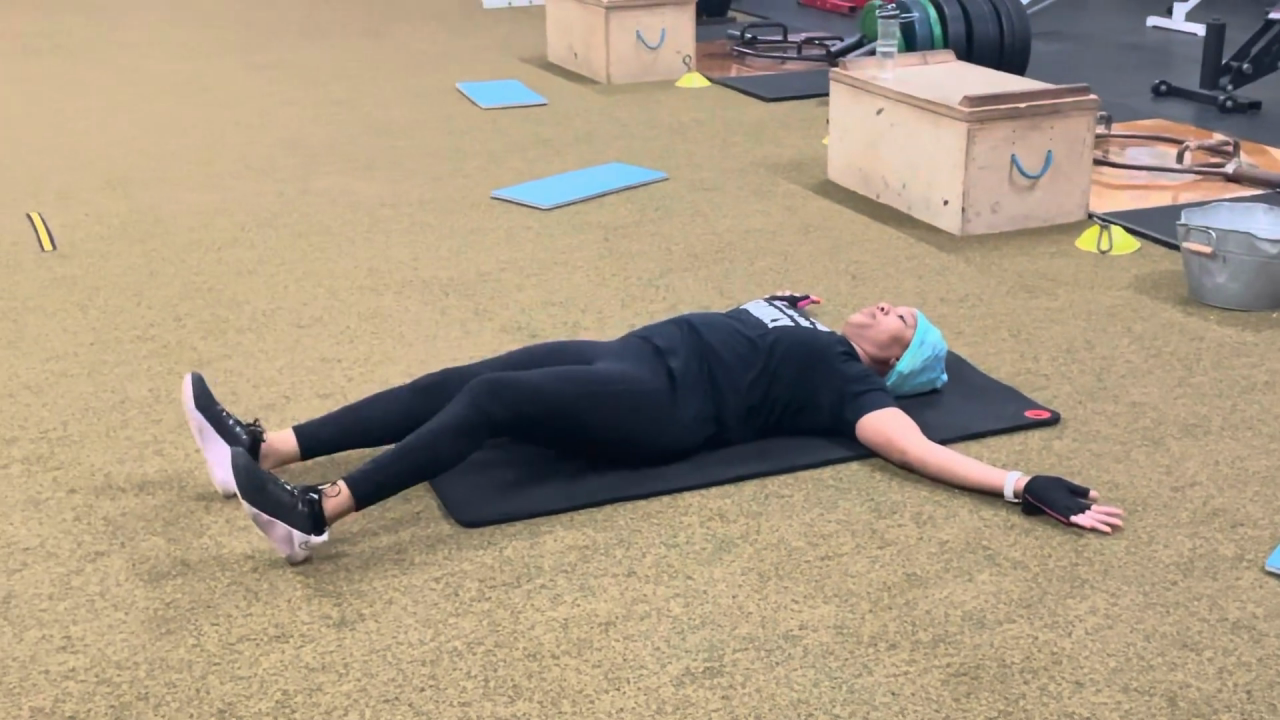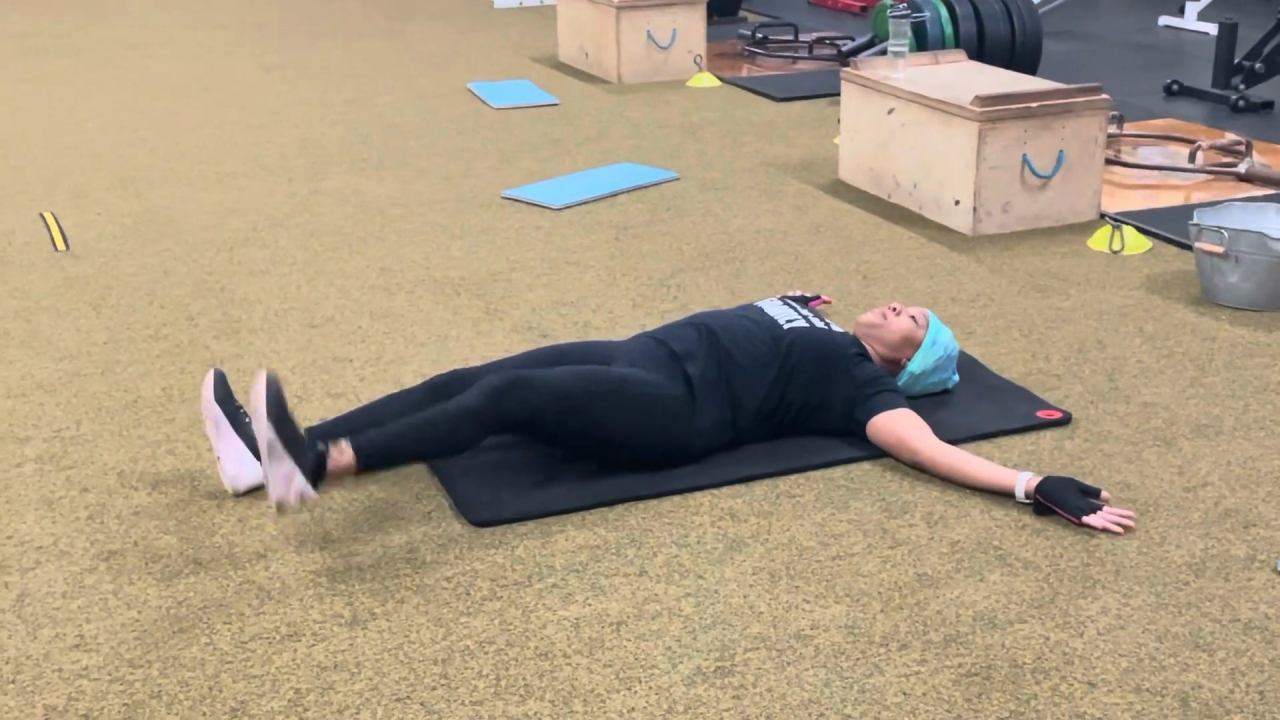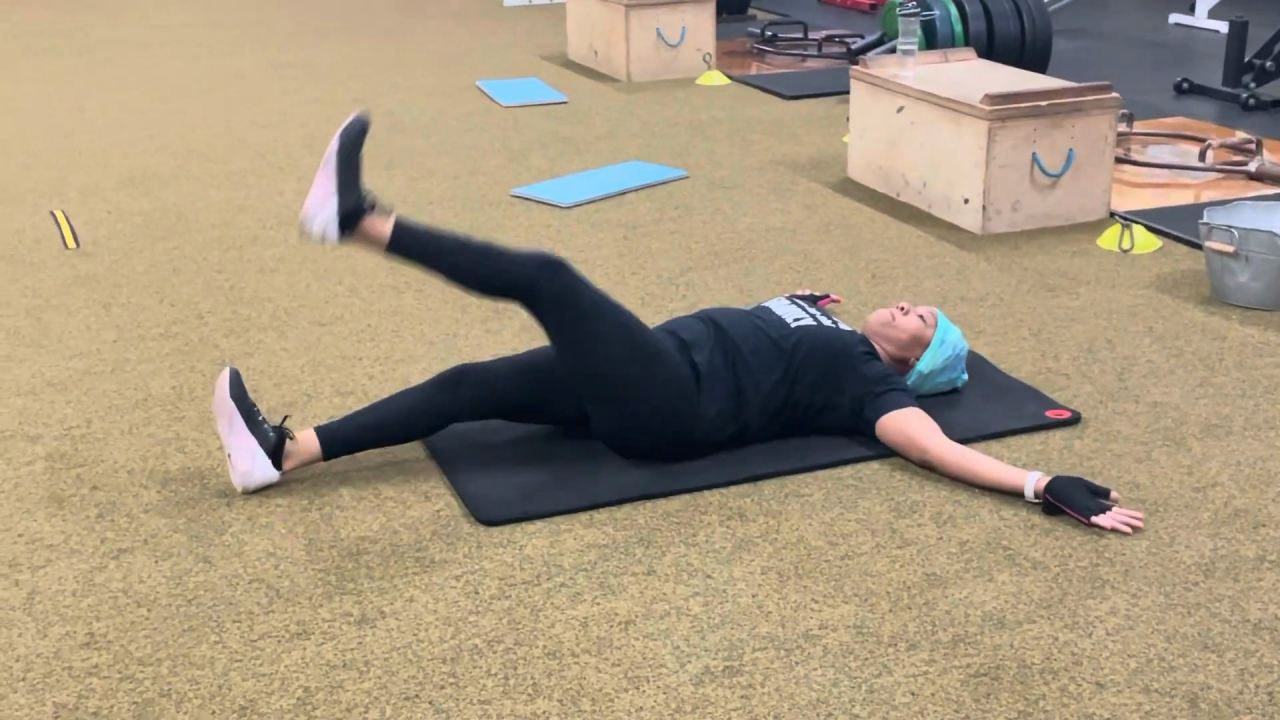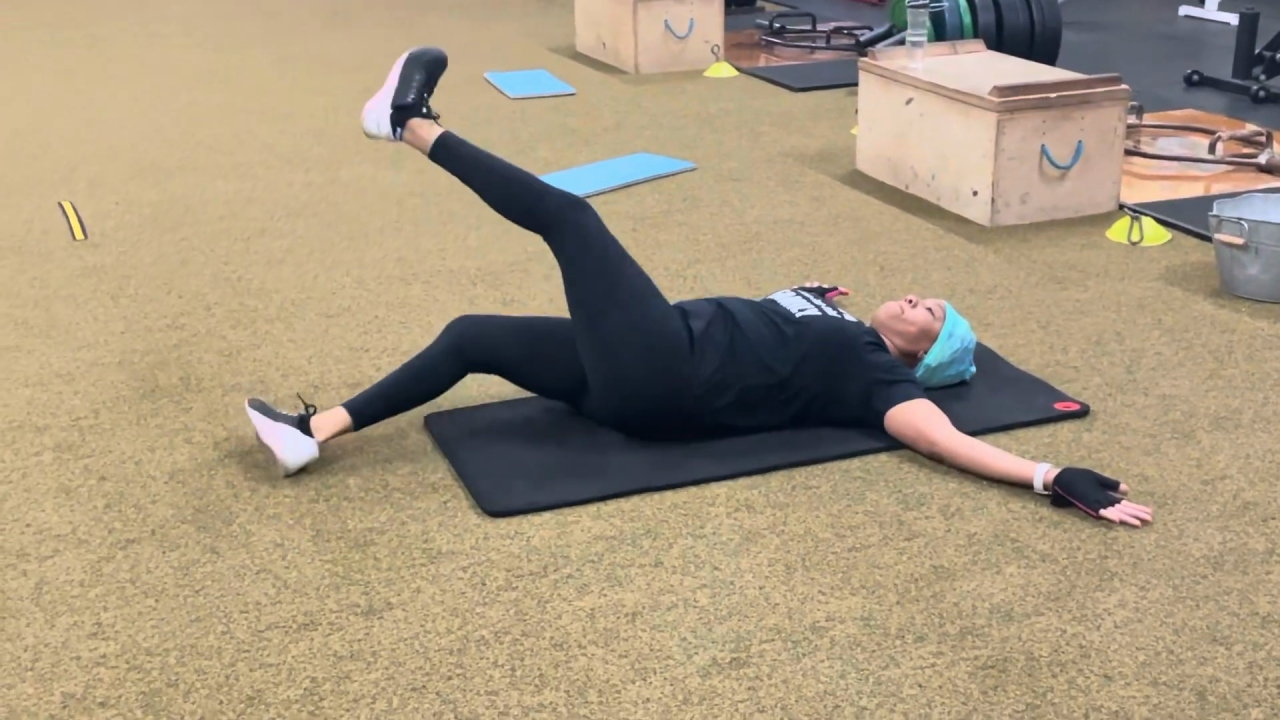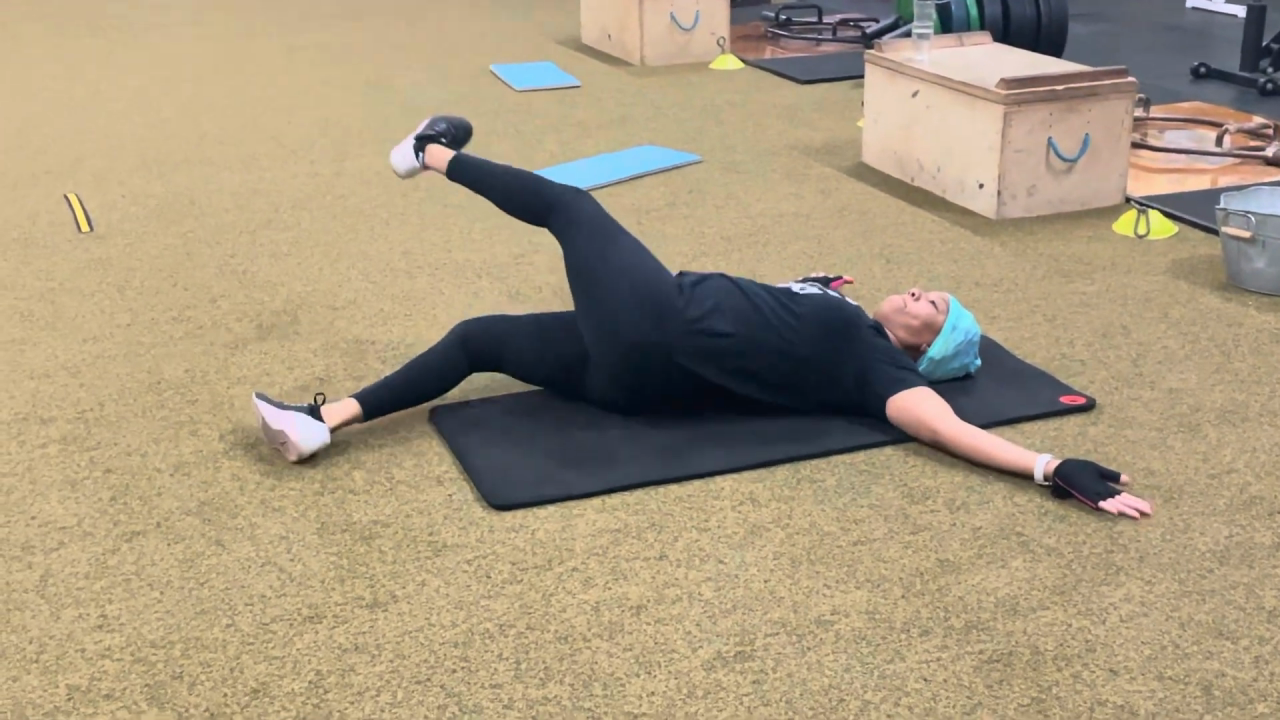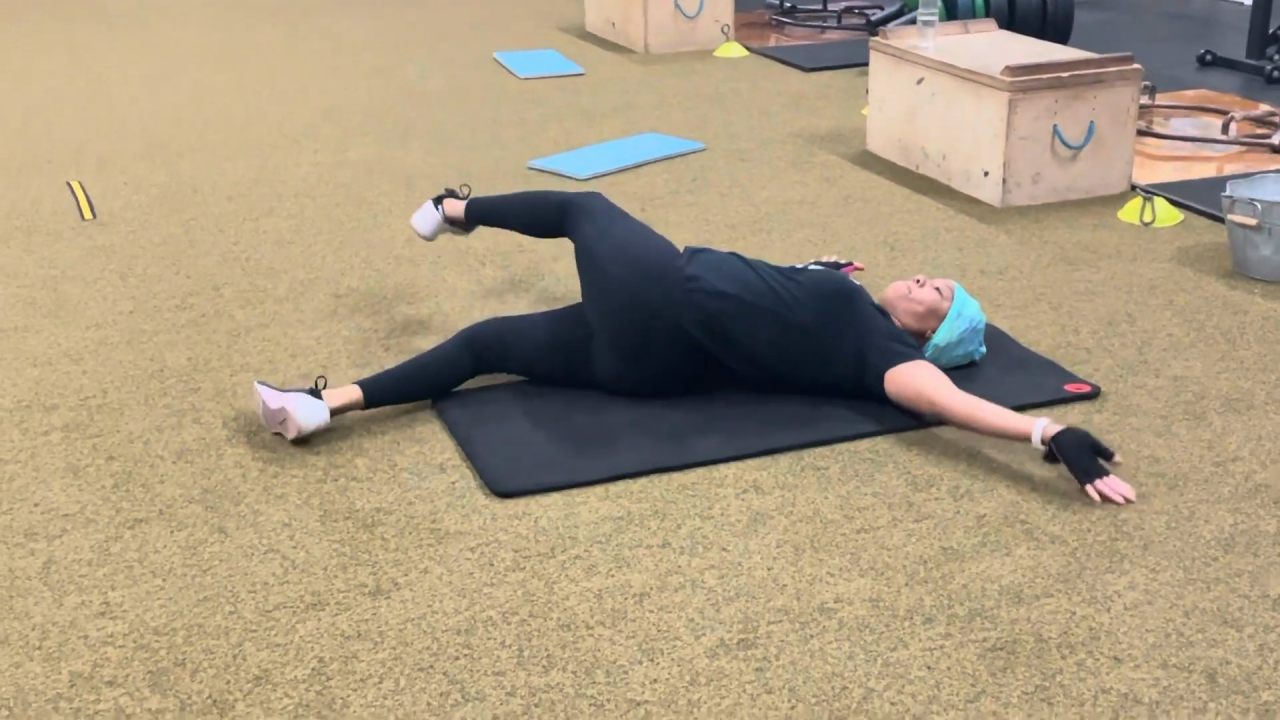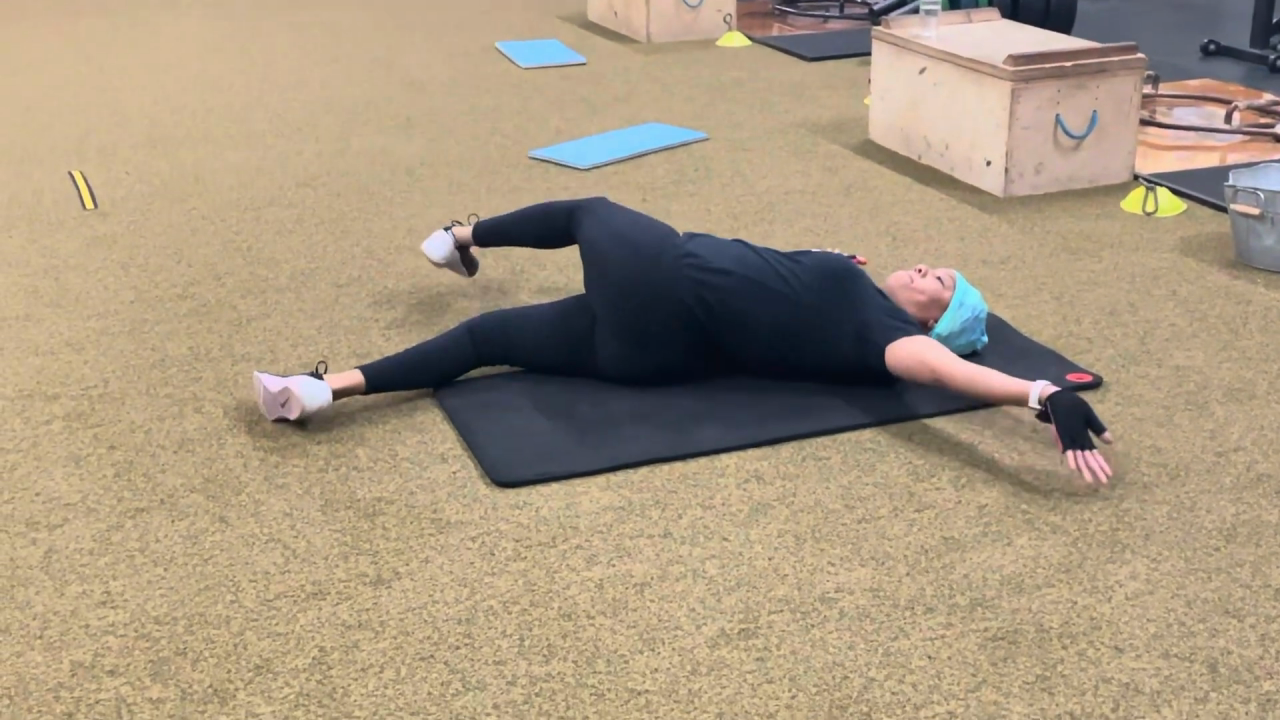
dt=0.3s
person 1, frame 1
left shoulder: (851, 385)
right shoulder: (806, 330)
left elbow: (924, 452)
left wrist: (1029, 488)
right wrist: (776, 303)
left hip: (658, 406)
right hip: (629, 354)
left knee: (488, 400)
right knee: (450, 382)
left ankle: (315, 513)
right ankle: (256, 447)
person 1, frame 2
left shoulder: (865, 384)
right shoulder: (819, 329)
left elbow: (937, 452)
left wrist: (1040, 488)
right wrist: (782, 304)
left hip: (673, 409)
right hip: (640, 357)
left knee: (504, 396)
right knee: (462, 383)
left ankle: (318, 460)
right ankle: (272, 448)
person 1, frame 3
left shoulder: (876, 387)
right shoulder: (830, 334)
left elbow: (945, 451)
left wrist: (1050, 488)
right wrist: (798, 302)
left hip: (671, 411)
right hip: (651, 377)
left knee: (547, 278)
right knee: (466, 385)
left ankle: (358, 218)
right ankle: (281, 452)
person 1, frame 4
left shoulder: (878, 377)
right shoulder: (838, 332)
left elbow: (947, 440)
left wrist: (1055, 480)
right wrist: (804, 296)
left hip: (664, 381)
right hip: (649, 374)
left knee: (567, 213)
right knee: (470, 337)
left ankle: (414, 123)
right ankle: (313, 432)
person 1, frame 5
left shoulder: (882, 372)
right shoulder: (848, 330)
left elbow: (951, 430)
left wrist: (1055, 469)
right wrist: (810, 280)
left hip: (651, 338)
right hip: (647, 375)
left knee: (567, 202)
right knee: (478, 336)
left ankle: (435, 156)
right ankle: (321, 422)
person 1, frame 6
left shoulder: (883, 349)
right shoulder: (859, 322)
left elbow: (944, 397)
left wrist: (1052, 435)
right wrist: (819, 267)
right hip: (649, 358)
left knee: (584, 205)
right knee: (488, 342)
left ankle: (456, 210)
right ankle: (323, 403)
person 1, frame 7
left shoulder: (879, 331)
right shoulder: (856, 300)
left elbow: (944, 367)
left wrist: (1044, 396)
right hip: (656, 344)
left knee: (591, 210)
right knee: (491, 334)
left ankle: (464, 238)
right ankle: (321, 387)
